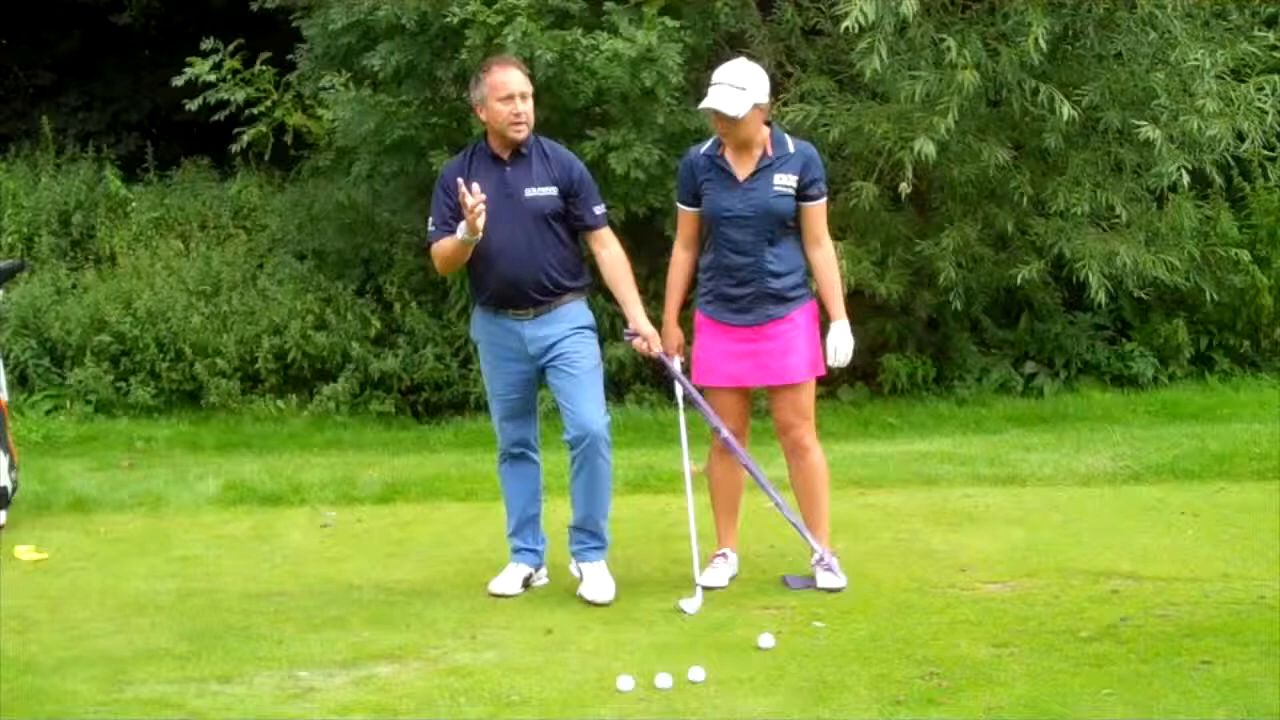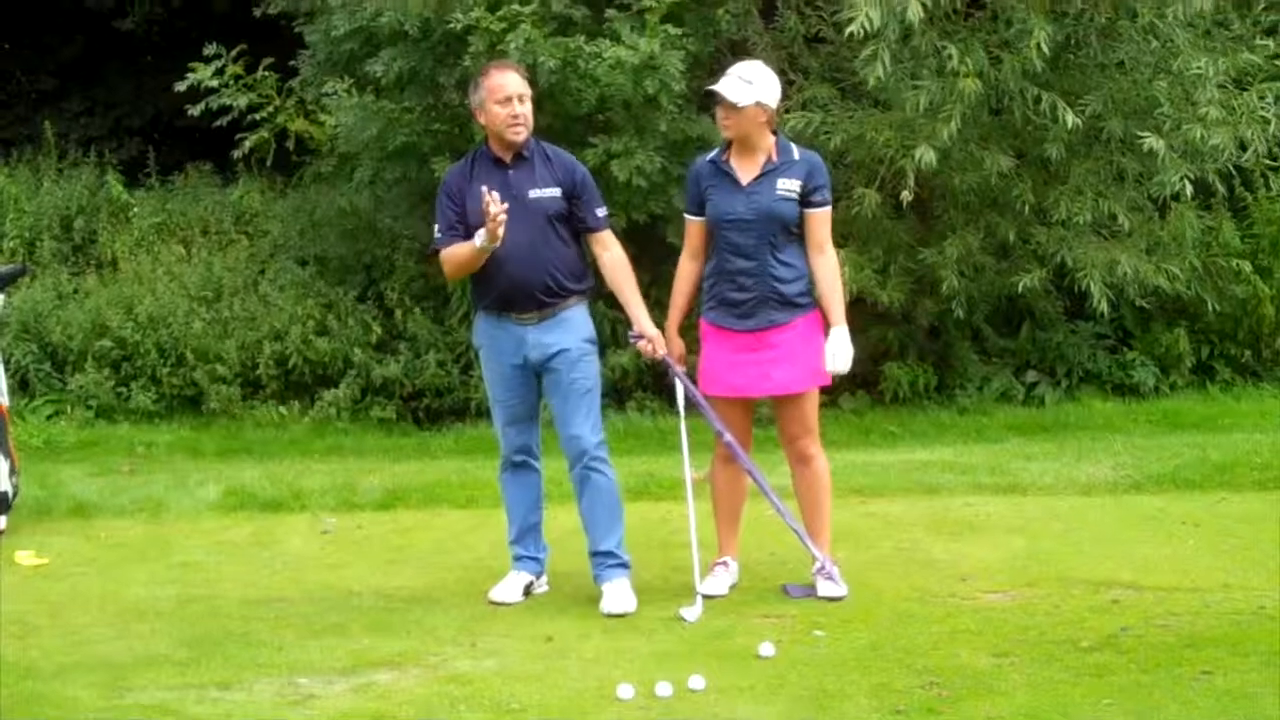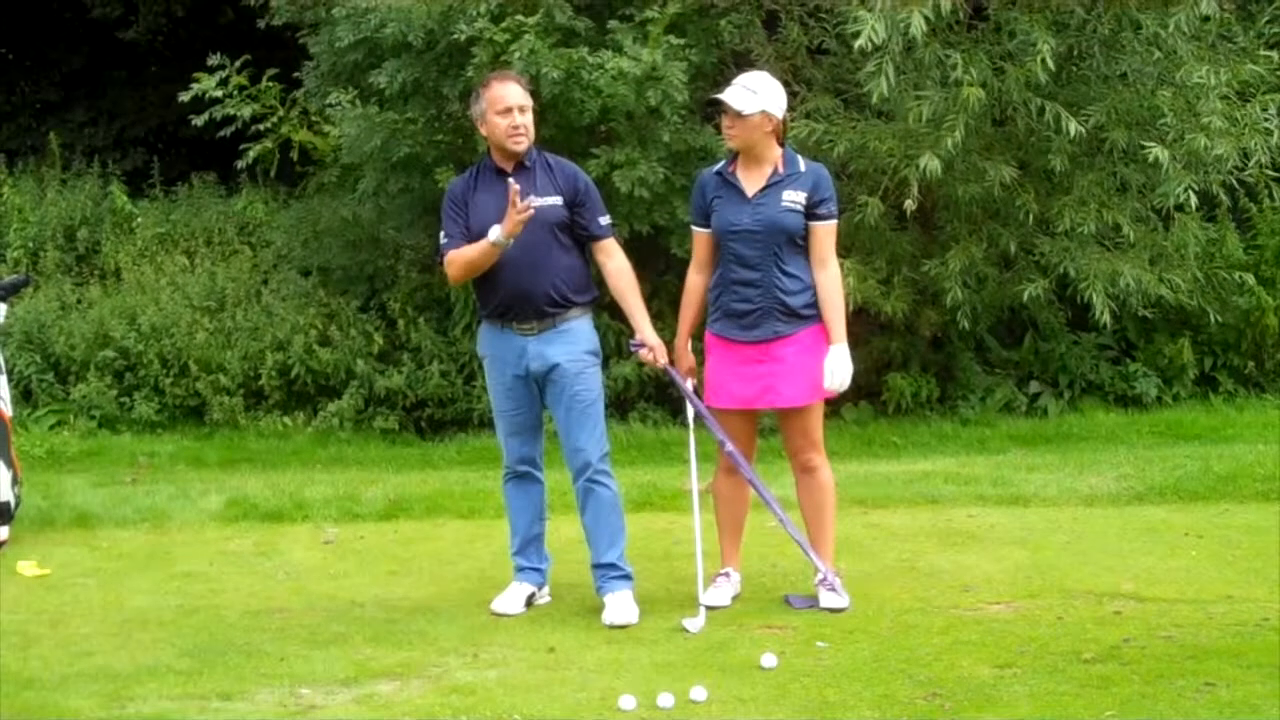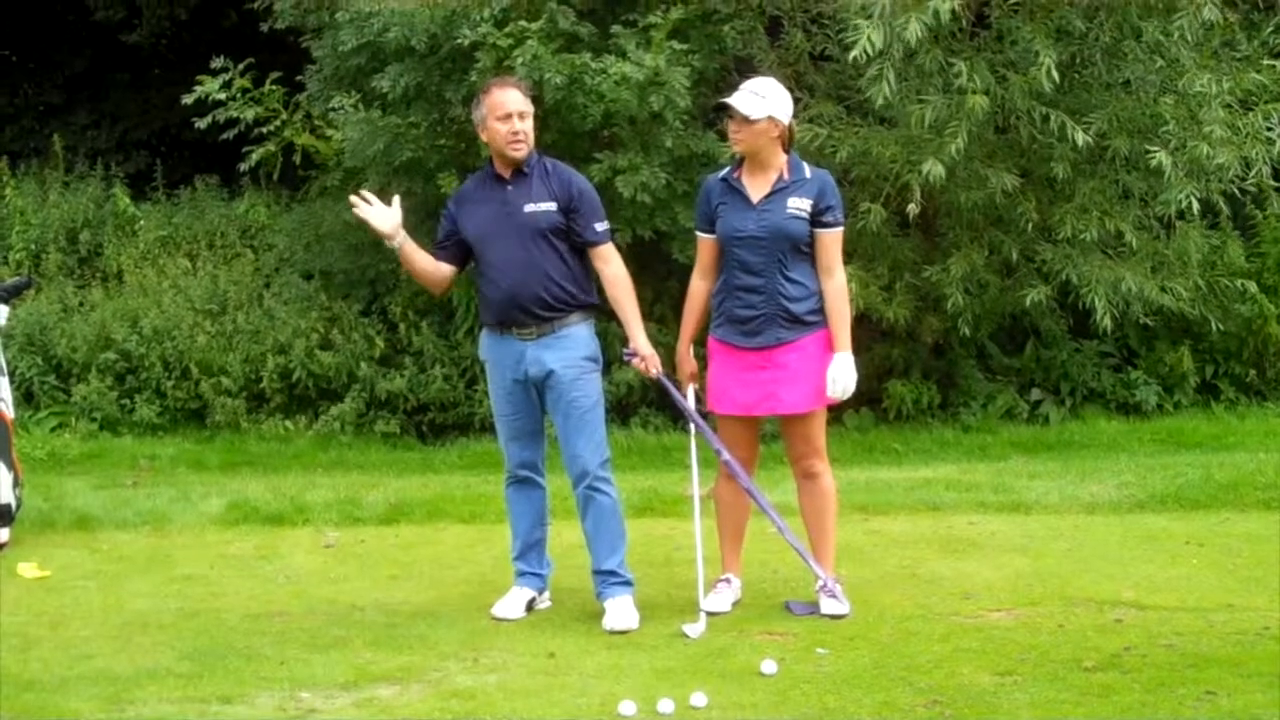
dt=0.3s
person 1, frame 1
left shoulder: (563, 165)
right shoulder: (457, 174)
left elbow: (603, 244)
right elbow: (442, 261)
left wrist: (638, 316)
right wrist: (470, 232)
left hip: (564, 319)
right hip: (497, 327)
left knee: (590, 429)
right knee: (515, 446)
left ankle: (589, 552)
right ankle: (527, 557)
person 1, frame 2
left shoulder: (564, 168)
right shoulder: (460, 180)
left elbow: (605, 246)
right elbow: (451, 266)
left wrist: (641, 318)
right wrist: (487, 238)
left hip: (565, 325)
right hip: (499, 331)
left knee: (587, 449)
right knee: (516, 453)
left ankle: (613, 571)
right ankle: (528, 565)
person 1, frame 3
left shoulder: (566, 177)
right shoulder: (464, 190)
left elbow: (609, 254)
right elbow: (456, 271)
left wrist: (643, 327)
right wrist: (503, 233)
left hip: (568, 335)
right hip: (501, 341)
left knee: (589, 462)
right knee: (519, 465)
left ankle: (615, 583)
right ankle: (529, 576)
person 1, frame 4
left shoulder: (565, 183)
right shoulder: (465, 199)
left elbow: (607, 260)
right elbow: (436, 277)
left wrist: (637, 334)
right wrist: (396, 238)
left hip: (566, 341)
right hip: (502, 346)
left knee: (590, 468)
right knee: (522, 469)
left ankle: (615, 588)
right ankle: (531, 580)
person 2, frame 1
left shoulder: (800, 158)
right shoulder: (696, 163)
left elbow: (818, 244)
right elbow: (685, 246)
left wrist: (840, 318)
right wrist: (669, 320)
left hip: (787, 316)
right hip: (720, 321)
left knee: (798, 435)
right knee: (727, 438)
left ankle: (823, 552)
right ankle: (726, 551)
person 2, frame 2
left shoulder: (806, 167)
right shoulder: (704, 172)
left elbow: (821, 252)
right elbow: (692, 256)
left wrist: (839, 326)
right wrist: (671, 327)
left hip: (791, 325)
right hip: (725, 329)
left knee: (803, 445)
right knee: (729, 448)
left ankle: (824, 561)
right ankle: (727, 560)
person 2, frame 3
left shoulder: (811, 179)
right shoulder: (710, 184)
left elbow: (825, 266)
right elbow: (699, 269)
left wrist: (838, 343)
right wrist: (681, 341)
left hip: (795, 337)
right hip: (729, 340)
left knee: (808, 455)
right knee: (732, 459)
left ankle: (827, 573)
right ankle: (729, 571)
person 2, frame 4
left shoulder: (816, 186)
right shoulder: (715, 189)
left elbow: (832, 274)
right elbow: (703, 274)
left wrist: (843, 351)
right wrist: (684, 346)
left hip: (799, 343)
right hip: (732, 346)
left knee: (810, 462)
right knee: (734, 465)
left ankle: (827, 579)
right ankle: (729, 577)
